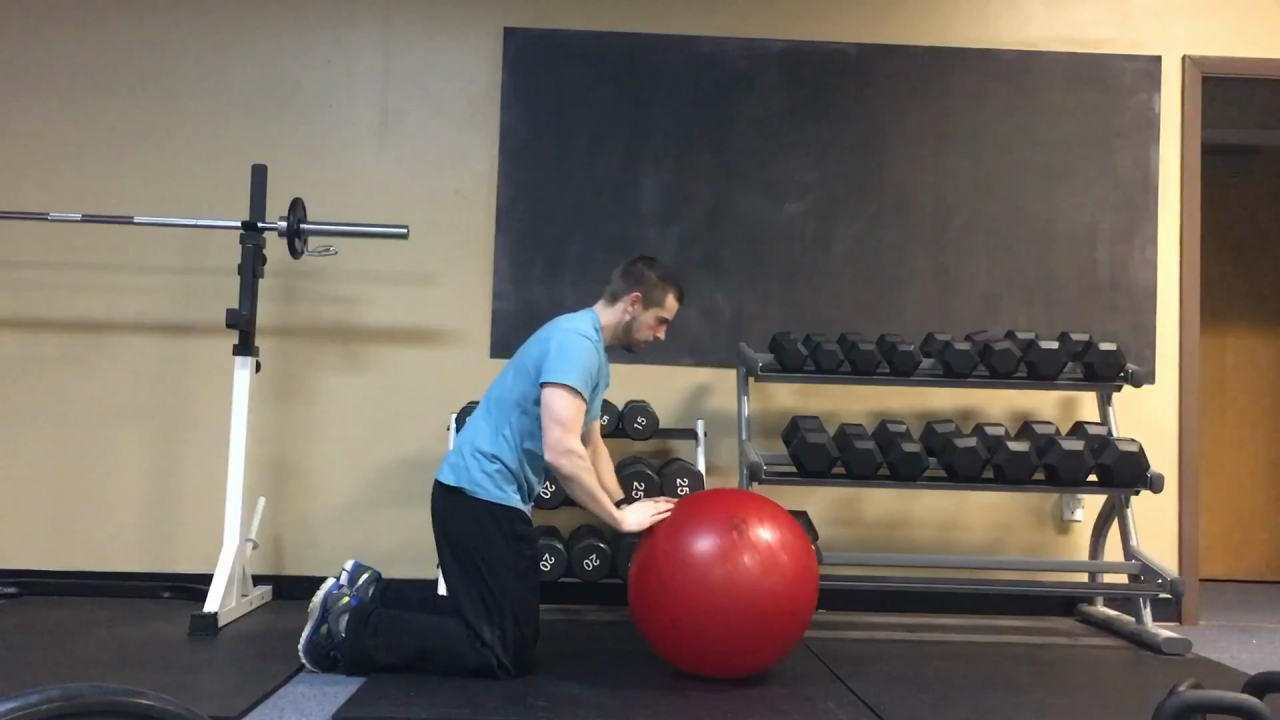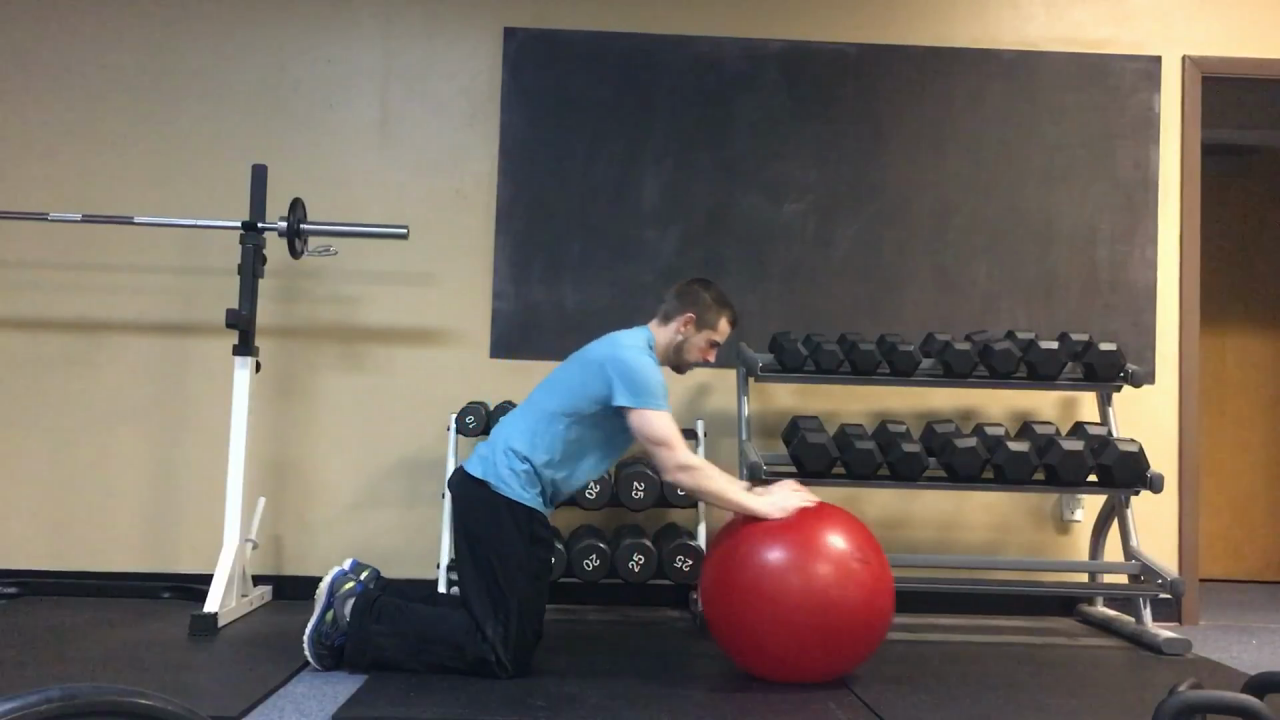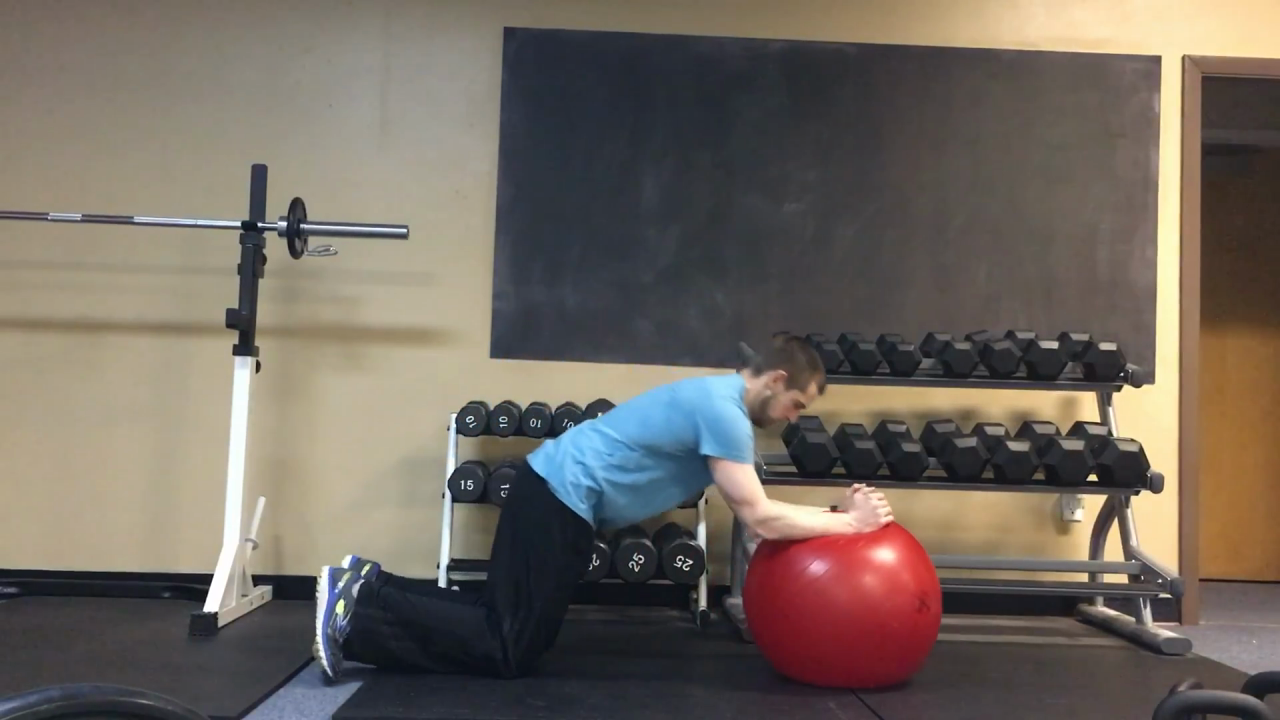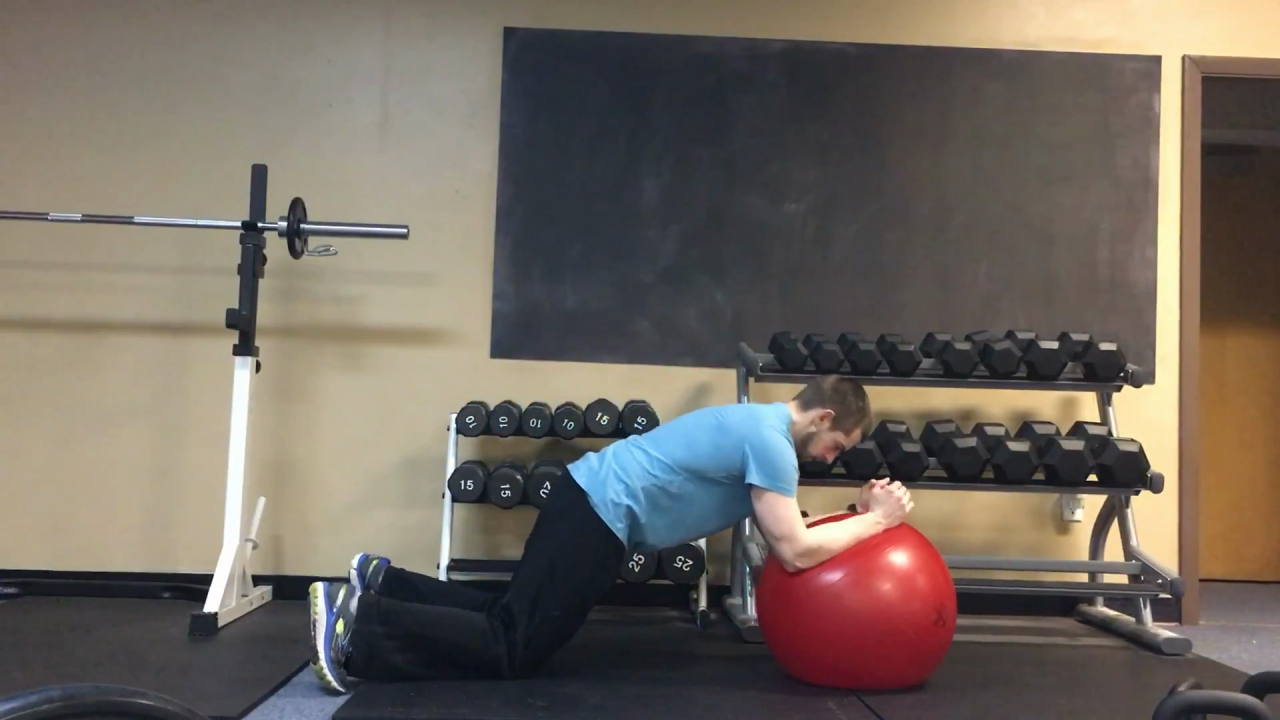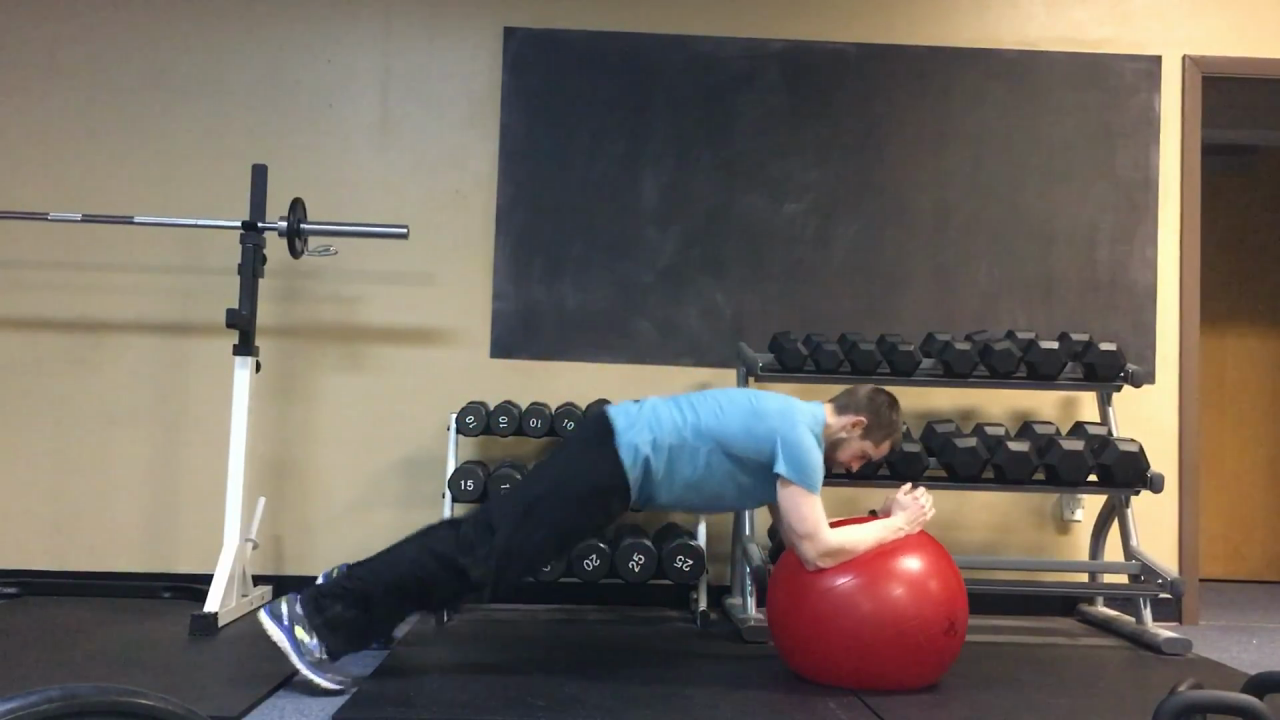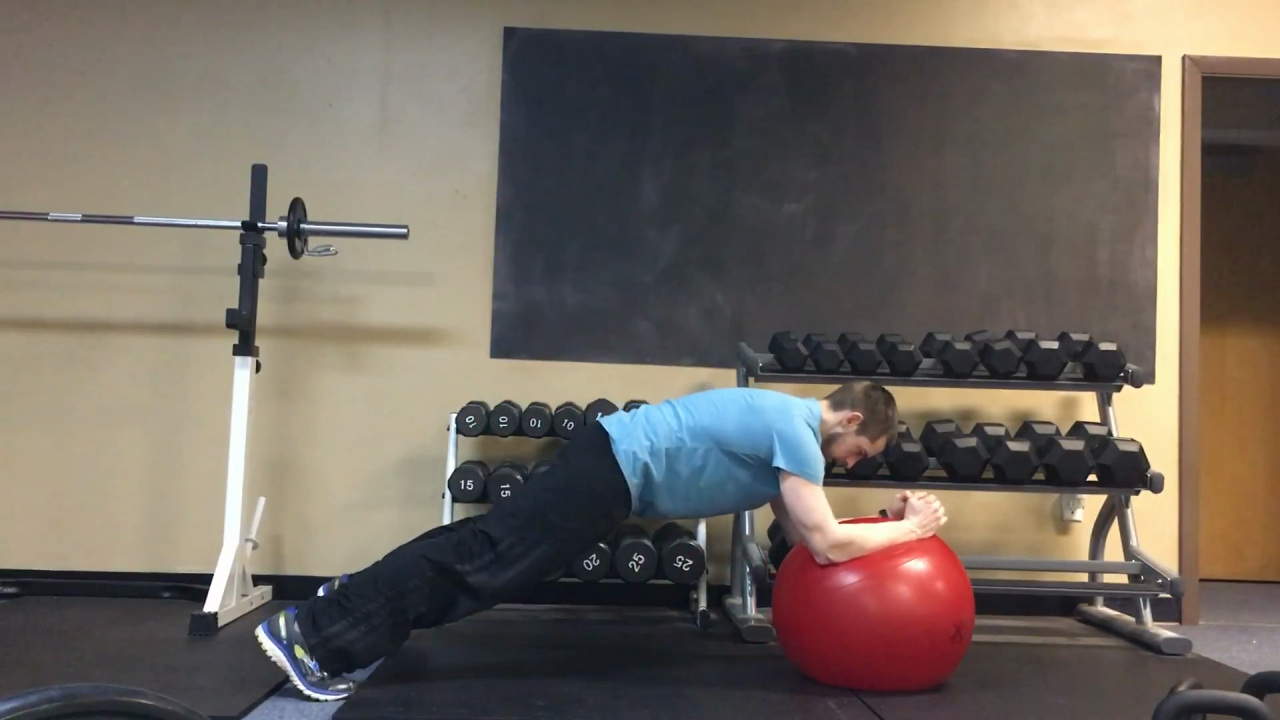
dt=0.5s
person 1, frame 1
left shoulder: (589, 348)
right shoulder: (576, 342)
left elbow: (591, 447)
right elbow: (562, 454)
left wrist: (625, 508)
right wrist: (619, 520)
left hip: (482, 495)
right hip: (480, 497)
left knee: (492, 625)
right knee: (506, 653)
left ankle: (370, 595)
right ankle: (350, 626)
person 1, frame 2
left shoulder: (634, 359)
right shoulder: (633, 359)
left elbow: (680, 464)
right elbow: (677, 468)
left wrist: (752, 494)
right wrist: (761, 505)
left hip: (496, 488)
right hip: (504, 492)
left knee: (501, 628)
right knee: (503, 652)
left ankle: (367, 593)
right ankle: (353, 618)
person 1, frame 3
left shoulder: (717, 397)
right shoulder: (723, 409)
left elbow: (755, 509)
right elbow: (758, 519)
left wrist: (833, 511)
right wrist: (849, 523)
left hip: (550, 490)
right hip: (560, 498)
left knee: (504, 625)
right knee: (510, 650)
left ankle: (368, 590)
right ankle: (358, 613)
person 1, frame 4
left shoulder: (761, 427)
right shoulder: (770, 441)
left elbow: (785, 536)
right elbow: (795, 552)
left wrist: (860, 513)
right wrist: (877, 520)
left hip: (588, 499)
right hip: (601, 513)
left knee: (513, 619)
right knee: (511, 646)
left ankle: (379, 586)
right ankle: (354, 624)
person 1, frame 5
left shoulder: (789, 421)
right shoulder: (802, 436)
left elbow: (797, 533)
right elbow: (816, 551)
left wrist: (881, 518)
right wrist: (897, 525)
left hip: (611, 445)
right hip: (617, 458)
left knee: (489, 544)
right knee: (488, 547)
left ankle: (347, 594)
right ankle: (314, 619)
person 1, frame 6
left shoulder: (786, 423)
right shoulder: (796, 432)
left elbow: (799, 530)
right elbow: (826, 545)
left wrist: (889, 518)
right wrist: (909, 531)
left hip: (610, 461)
right hip: (614, 469)
left knee: (483, 548)
right knee: (482, 560)
left ankle: (346, 602)
right ankle: (309, 633)
